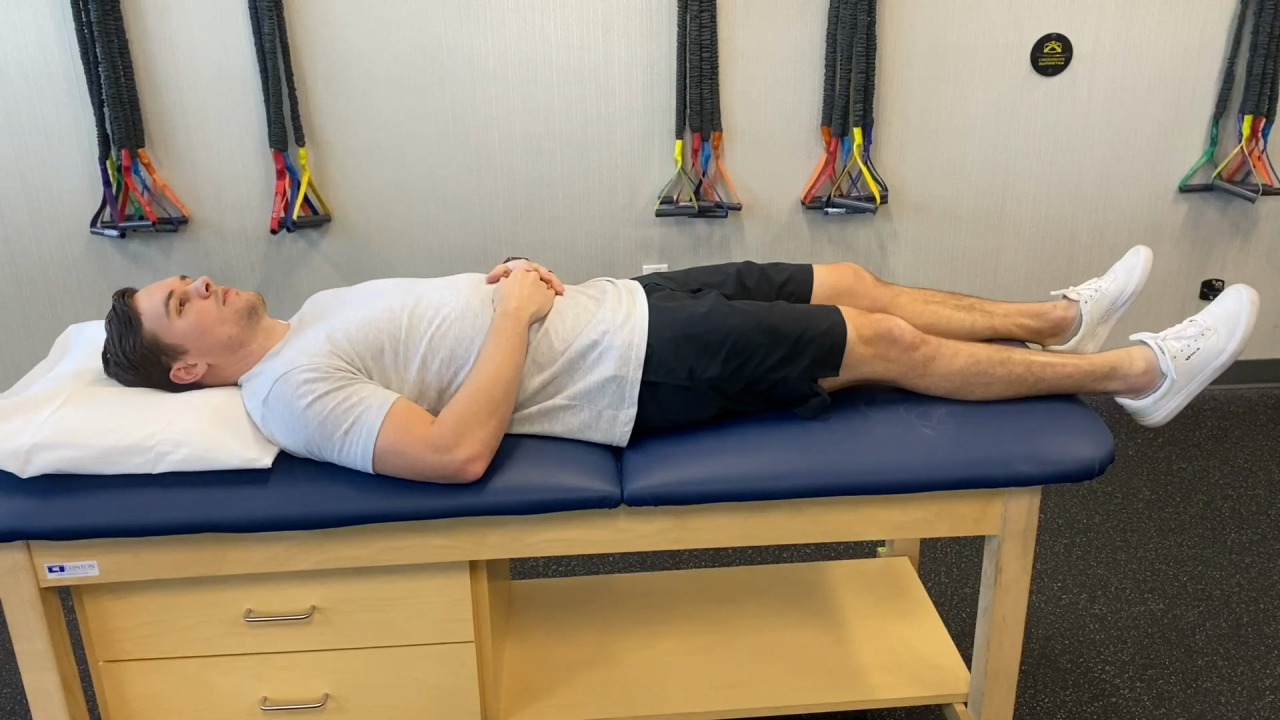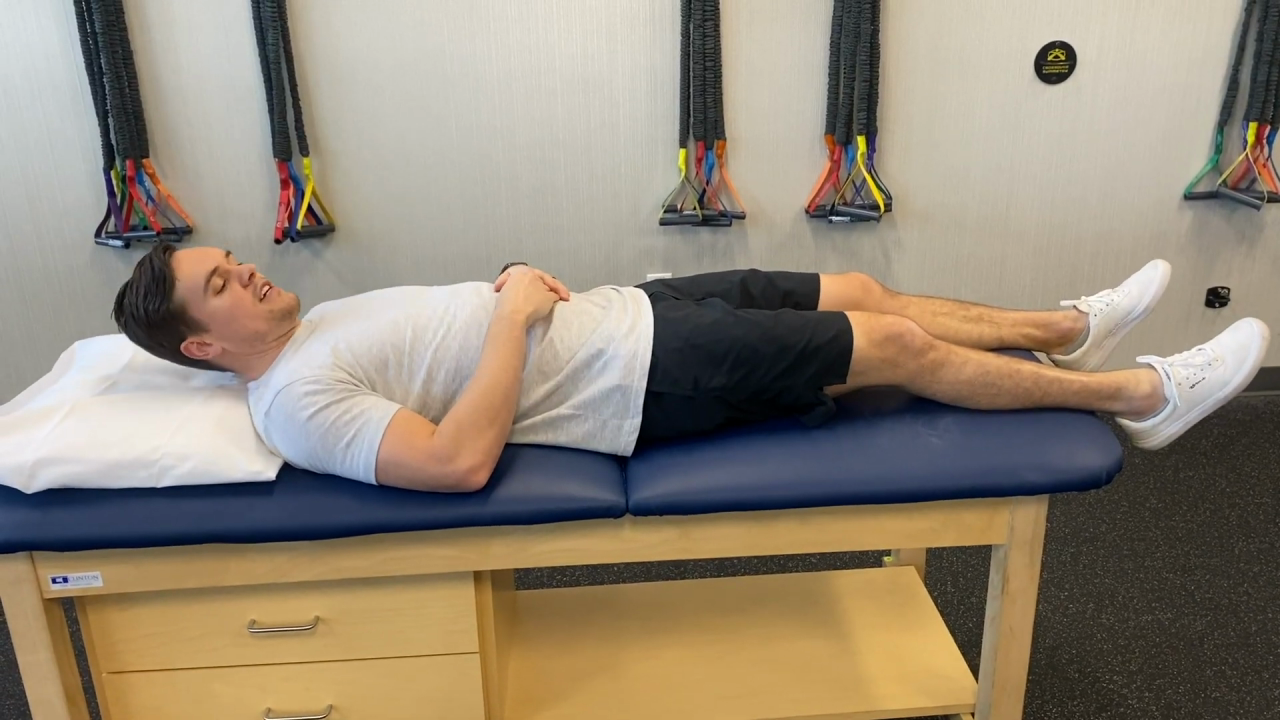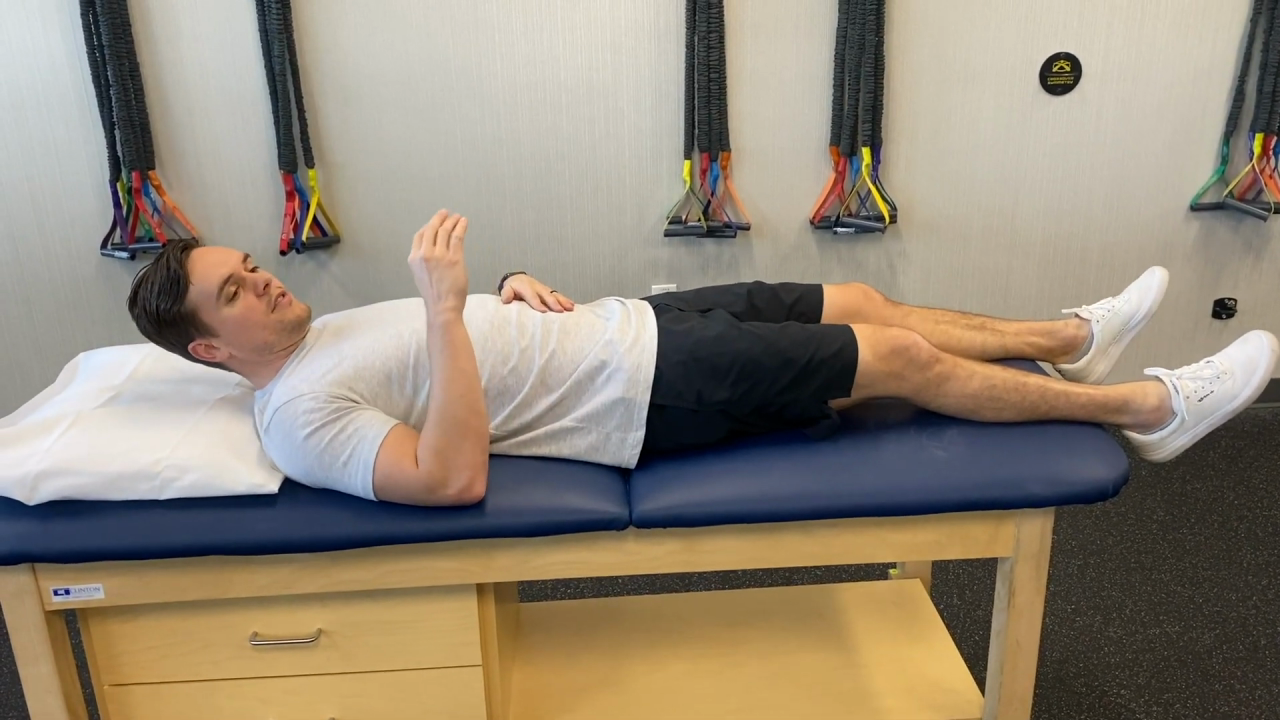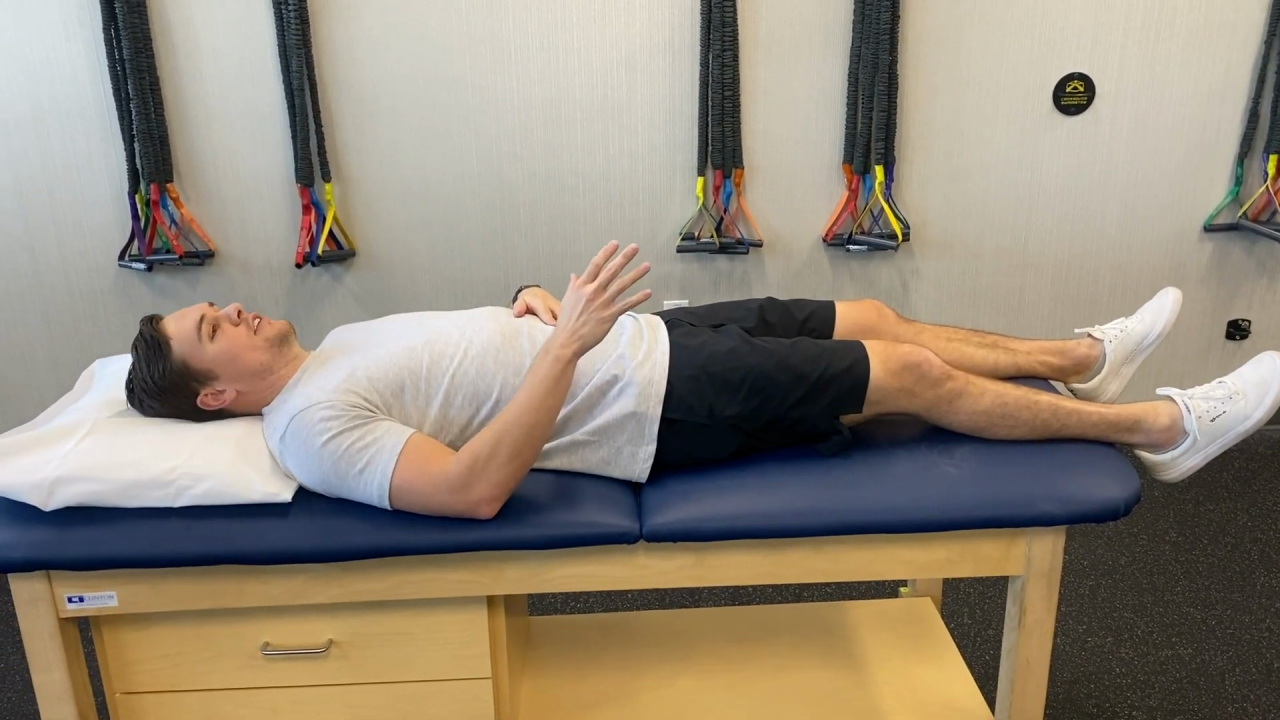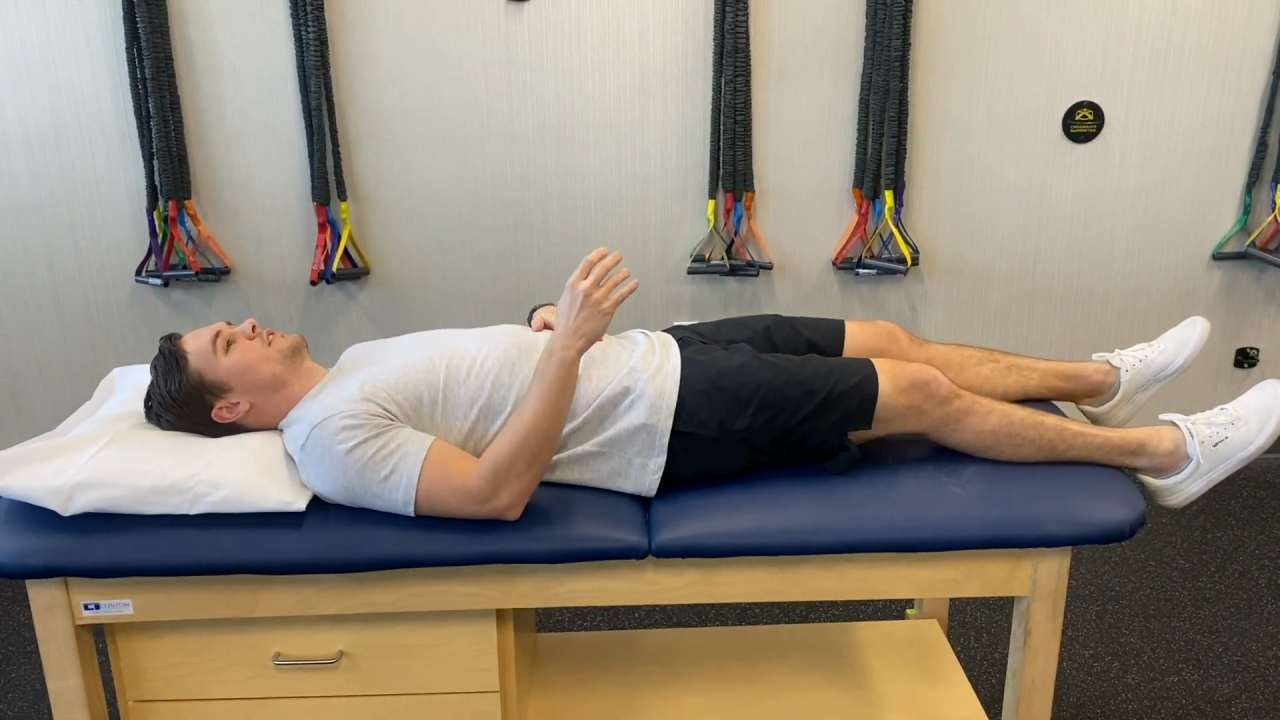
dt=1s
person 1, frame 1
left shoulder: (318, 316)
right shoulder: (290, 392)
right elbow: (457, 452)
left wrist: (513, 278)
right wrist: (517, 313)
left hip: (617, 305)
right hip: (634, 372)
left knee: (852, 282)
right knee: (883, 343)
left ankle: (1059, 317)
right ankle: (1134, 372)
person 1, frame 2
left shoulder: (324, 324)
right shoulder: (296, 403)
right elbow: (459, 463)
left wrist: (516, 280)
right wrist: (517, 318)
left hip: (622, 312)
right hip: (641, 382)
left knee: (859, 293)
right knee: (894, 347)
left ankle: (1068, 328)
right ankle: (1140, 396)
person 1, frame 3
left shoulder: (326, 334)
right shoulder: (301, 417)
right elbow: (453, 479)
left wrist: (511, 288)
right wrist: (444, 306)
left hip: (621, 324)
right hip: (641, 397)
left knee: (862, 303)
right knee: (901, 358)
left ankle: (1075, 340)
right ankle: (1148, 410)
person 1, frame 4
left shoulder: (340, 348)
right shoulder: (311, 427)
right elbow: (473, 486)
left wrist: (529, 300)
right wrist: (569, 341)
left hip: (643, 343)
right hip: (649, 409)
left knee: (875, 320)
right knee: (912, 376)
left ankle: (1083, 360)
right ankle: (1158, 428)
person 1, frame 5
left shoulder: (355, 366)
right shoulder: (331, 438)
right elbow: (496, 490)
left wrist: (548, 323)
right wrist: (570, 342)
left hip: (655, 356)
right hip: (666, 424)
left knee: (890, 340)
right knee: (918, 394)
left ankle: (1101, 382)
right ankle: (1161, 452)
